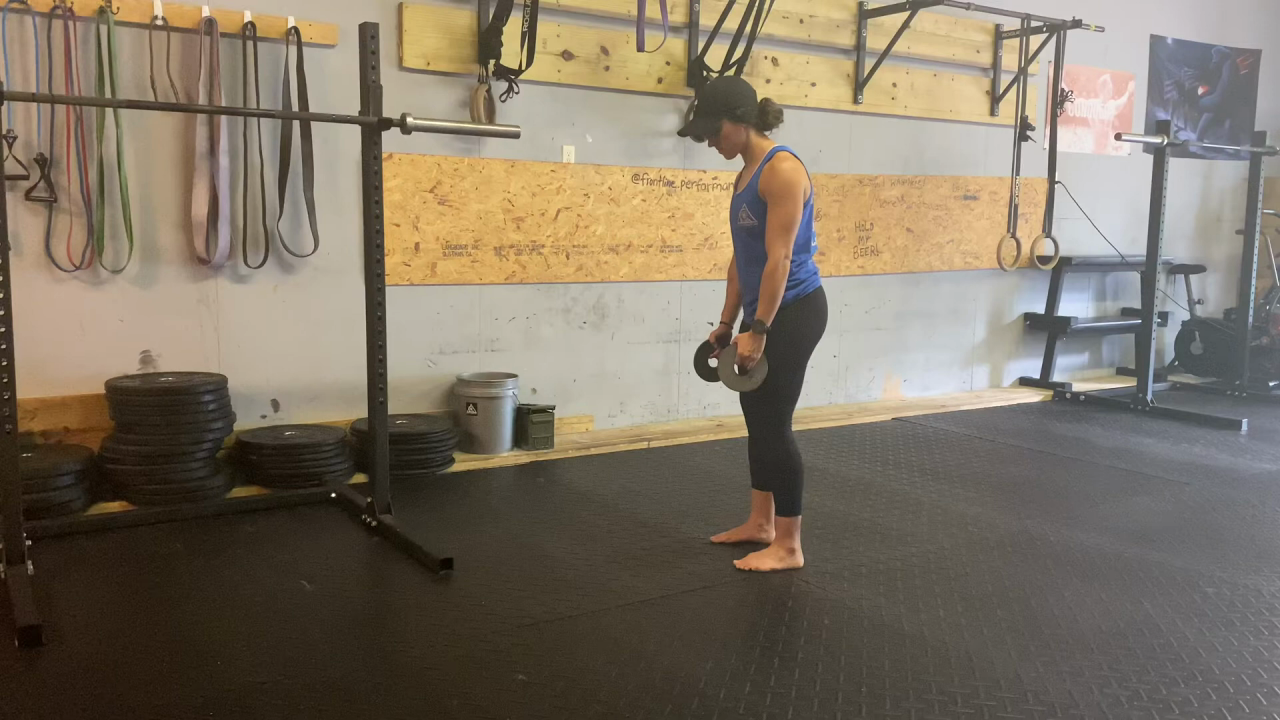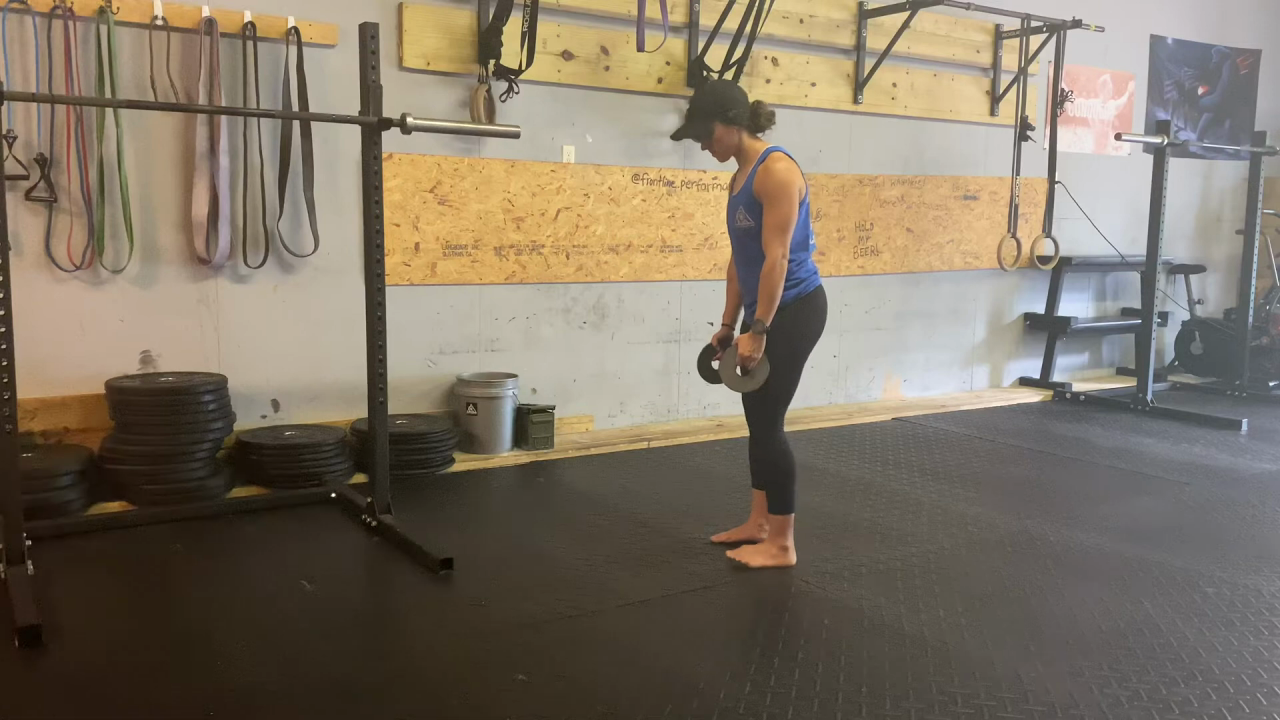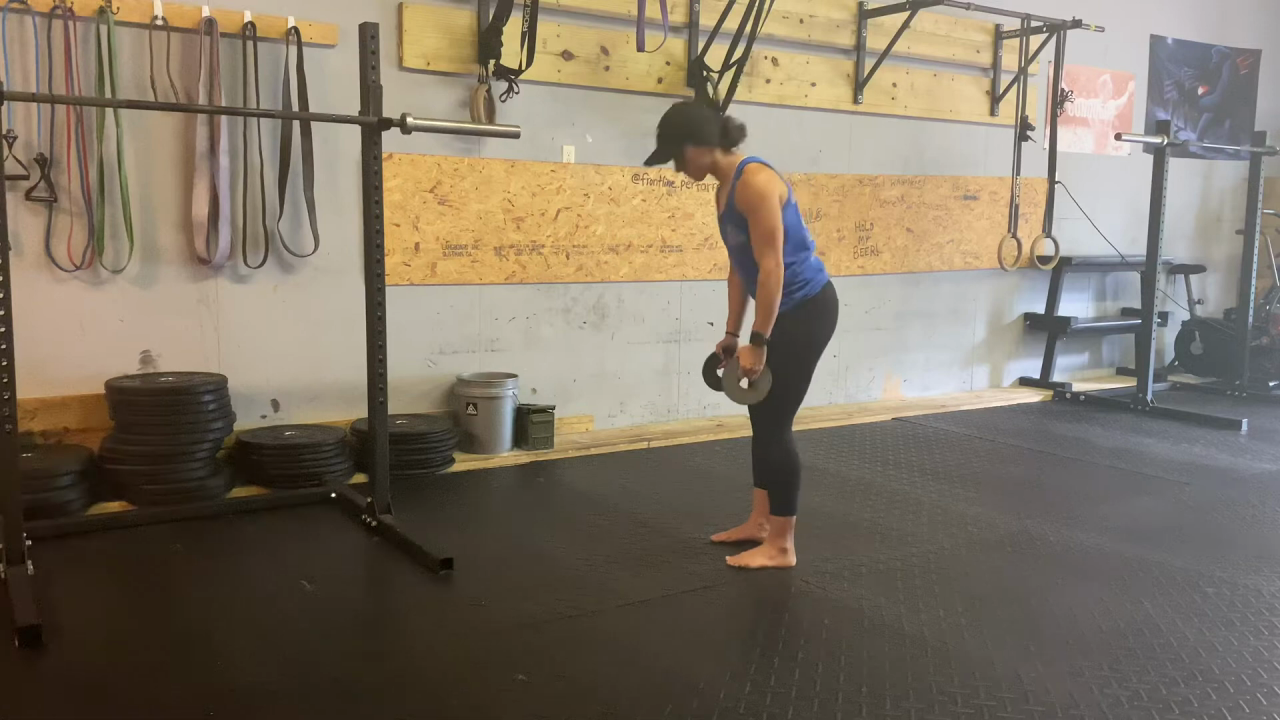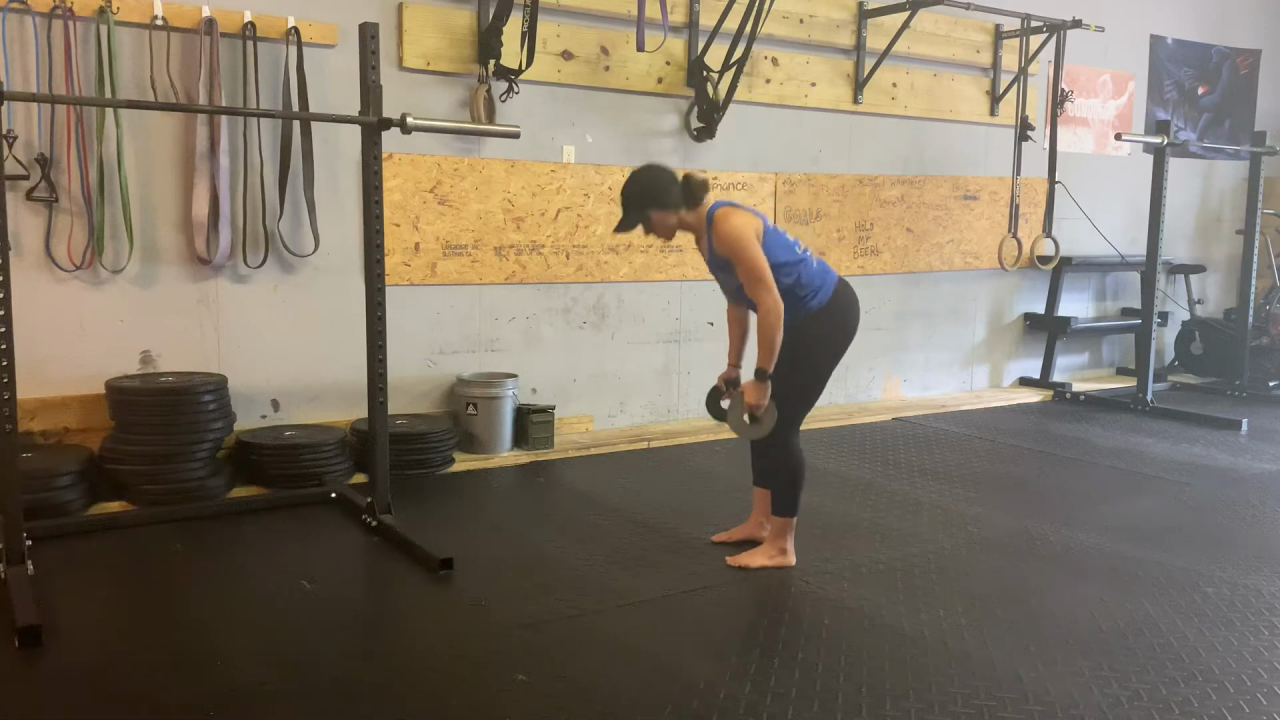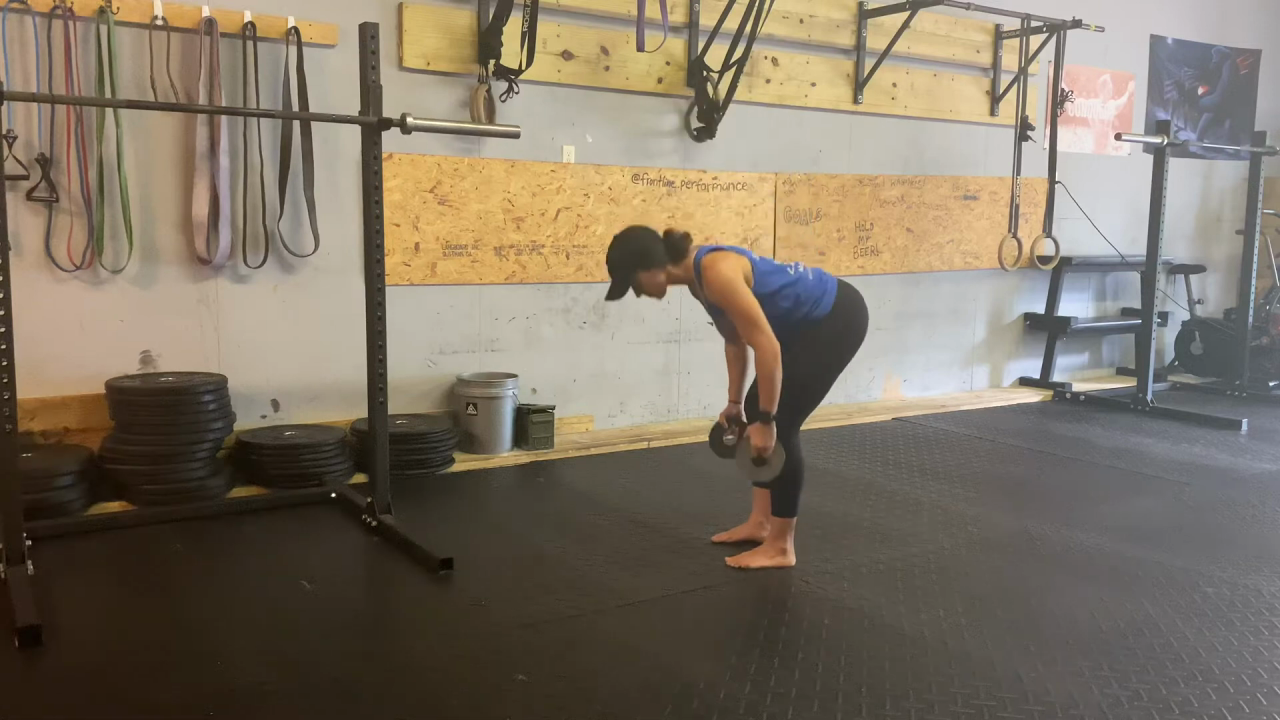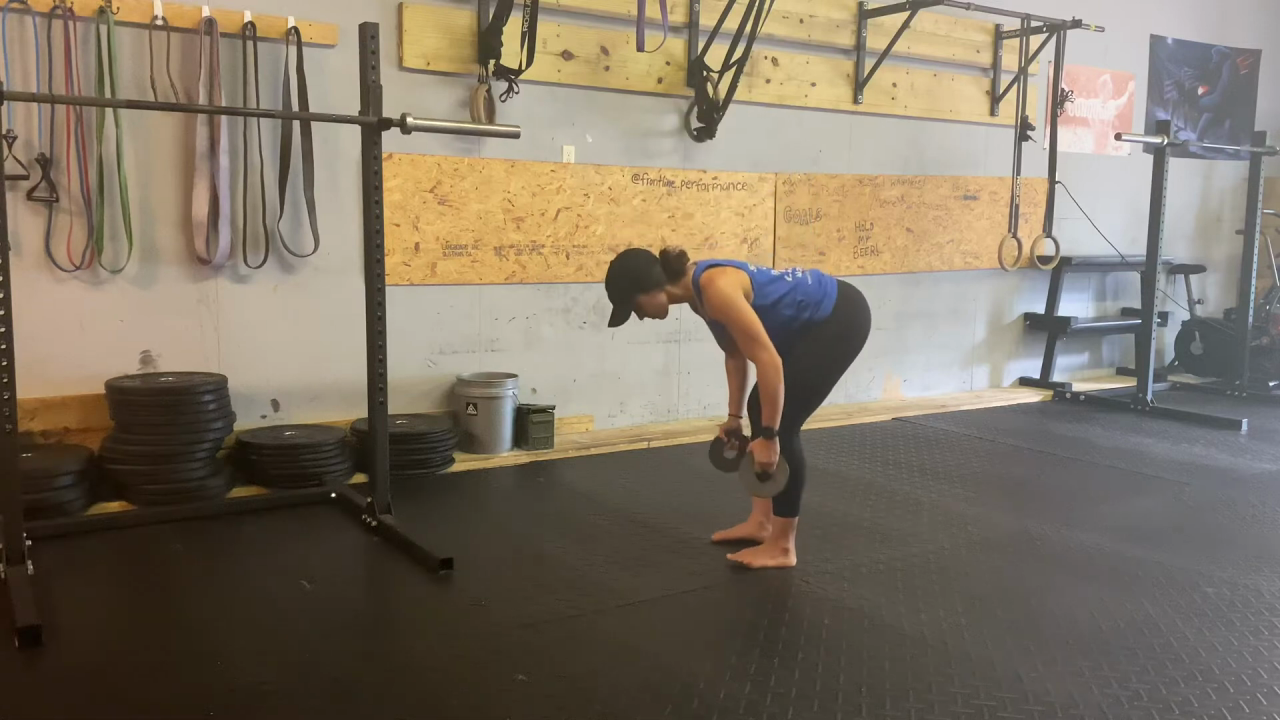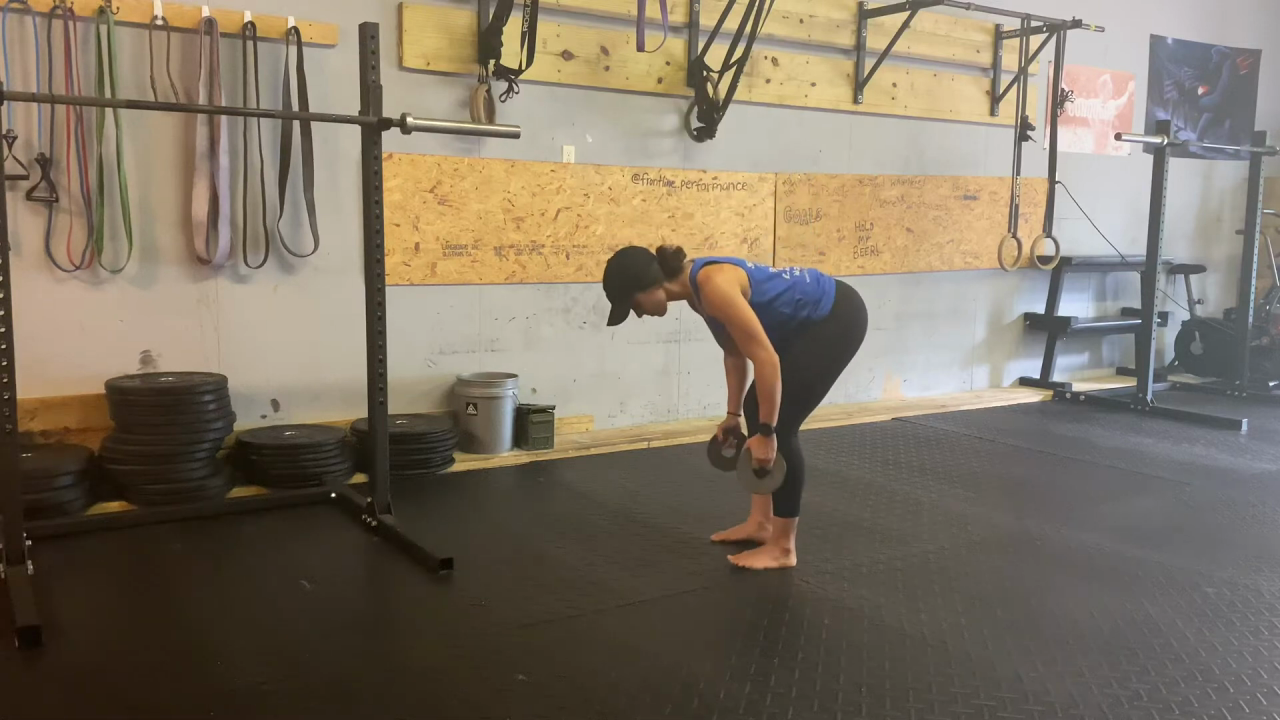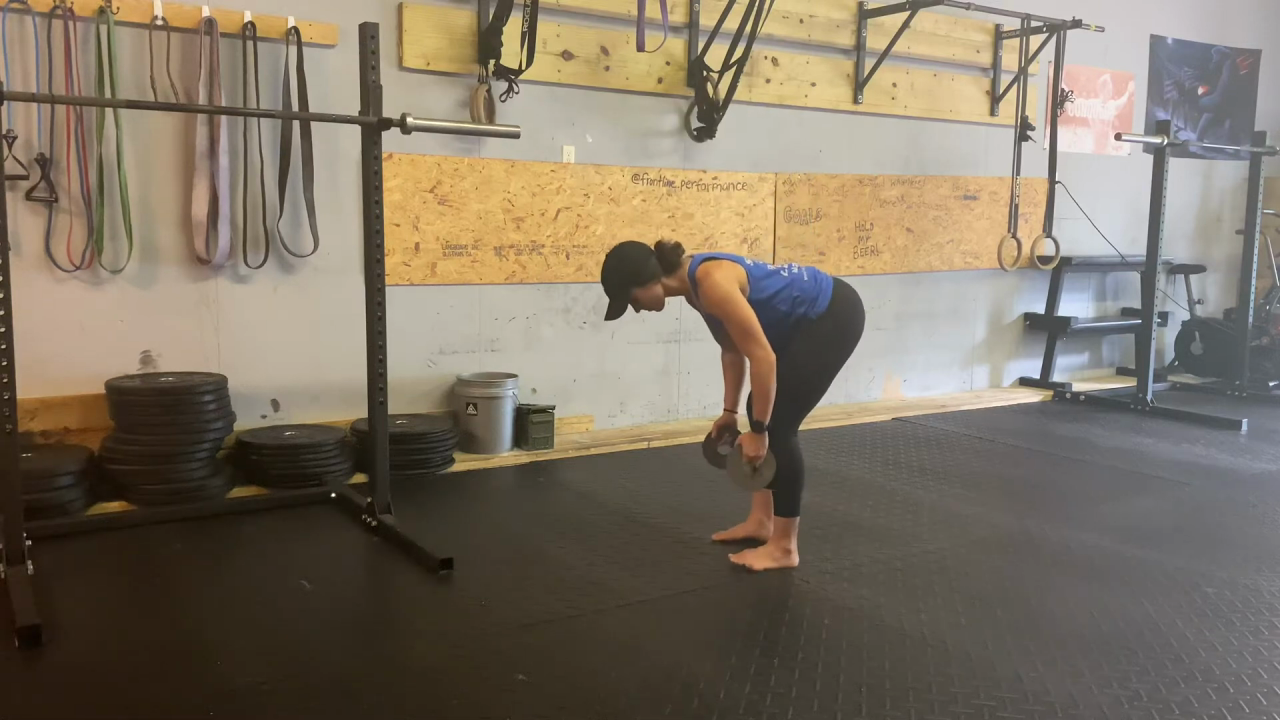
dt=0.2s
person 1, frame 1
left shoulder: (782, 169)
right shoulder: (748, 173)
left elbow: (779, 259)
left wrist: (757, 330)
right wrist: (727, 323)
left hip: (792, 311)
right hip: (763, 312)
left knee: (773, 425)
right knee: (757, 421)
left ankle: (788, 546)
right ankle: (761, 523)
person 1, frame 2
left shoulder: (777, 170)
right shoulder: (742, 175)
left elbow: (777, 258)
left wrist: (757, 331)
right wrist: (728, 325)
left hip: (793, 310)
right hip: (767, 310)
left knee: (767, 422)
right knee: (758, 420)
left ankle: (781, 544)
right ankle: (759, 523)
person 1, frame 3
left shoulder: (754, 181)
right shoulder: (725, 185)
left elbow: (772, 269)
right elbow: (740, 267)
left wrist: (758, 344)
right wrist: (732, 333)
left hip: (806, 309)
right hip: (787, 309)
left knee: (774, 422)
right knee: (762, 417)
left ankle: (781, 545)
right ankle: (760, 522)
person 1, frame 4
left shoulder: (728, 227)
right shoulder: (705, 231)
left elbow: (771, 304)
right elbow: (739, 301)
left wrist: (762, 379)
right wrist: (734, 365)
left hip: (828, 313)
right hip: (804, 316)
left knee: (781, 421)
right knee: (763, 416)
left ankle: (781, 545)
right ankle: (760, 520)
person 1, frame 5
left shoulder: (716, 273)
right shoulder: (697, 275)
left elbow: (767, 347)
right elbow: (736, 340)
left wrist: (766, 420)
right wrist: (735, 402)
left hip: (838, 317)
right hip: (813, 319)
left knee: (780, 423)
right knee: (759, 406)
left ankle: (781, 546)
right ankle: (760, 522)
person 1, frame 6
left shoulder: (715, 289)
right shoulder: (697, 289)
left elbow: (769, 362)
right elbow: (735, 353)
left wrist: (769, 436)
right wrist: (735, 415)
left hip: (840, 318)
right hip: (815, 321)
left knee: (781, 424)
right knee: (762, 411)
left ankle: (782, 546)
right ankle: (760, 522)
person 1, frame 7
left shoulder: (713, 286)
right shoulder: (695, 285)
left elbow: (766, 359)
right elbow: (735, 351)
left wrist: (767, 433)
right wrist: (733, 413)
left hip: (837, 317)
right hip: (811, 320)
left knee: (780, 424)
right knee: (759, 409)
left ankle: (783, 546)
right ankle: (760, 522)
person 1, frame 8
left shoulder: (711, 282)
right shoulder: (692, 281)
left elbow: (763, 356)
right elbow: (732, 348)
left wrist: (758, 430)
right wrist: (730, 411)
left hip: (834, 316)
right hip: (808, 318)
left knee: (778, 424)
right knee: (762, 411)
left ankle: (784, 547)
right ankle: (762, 521)
